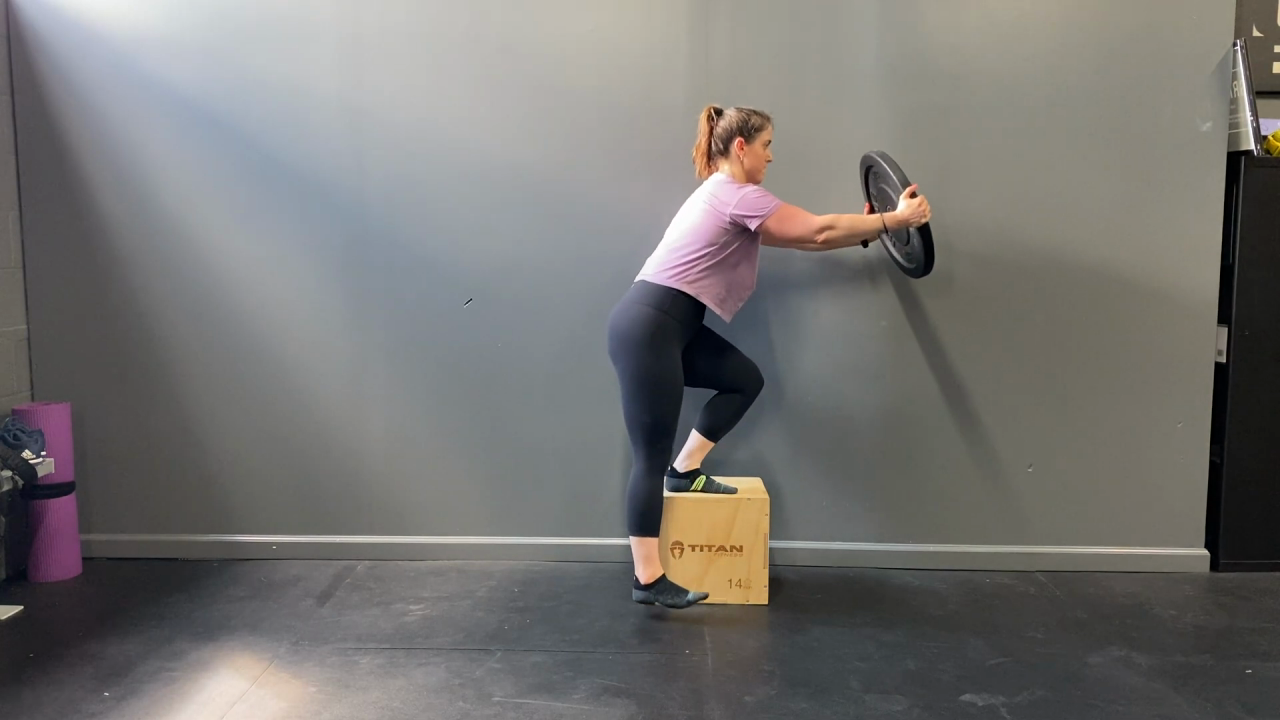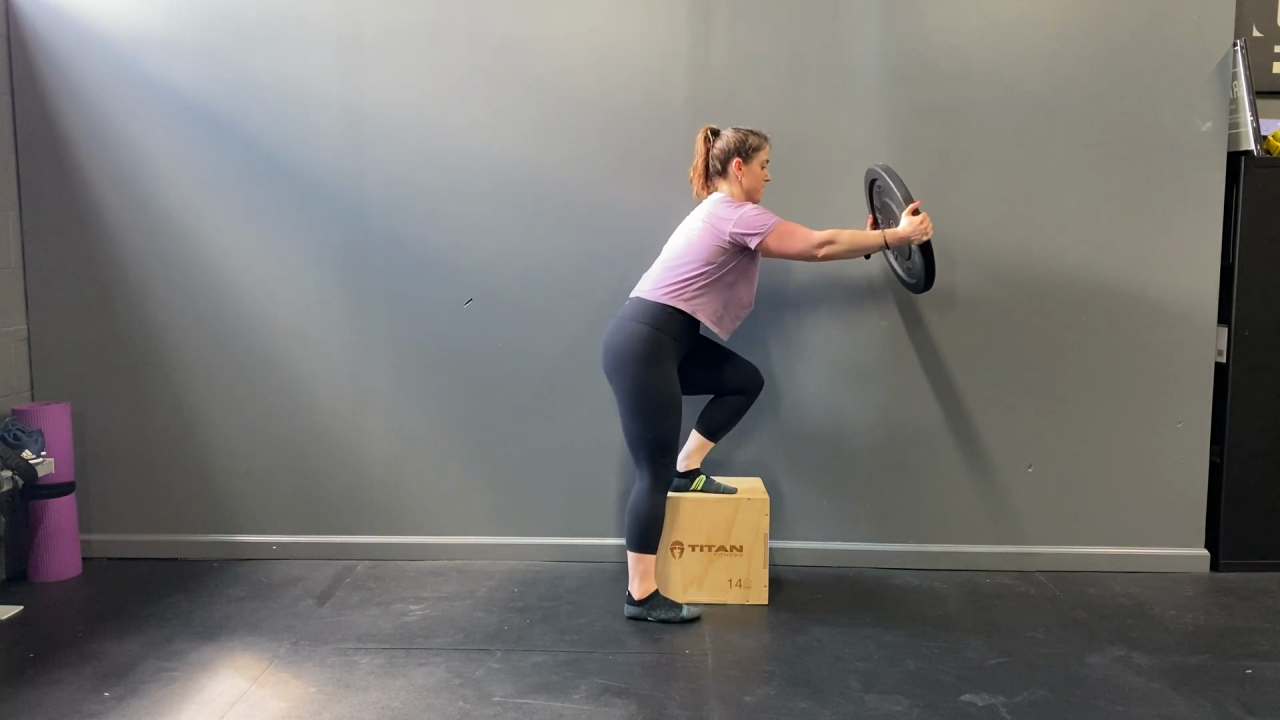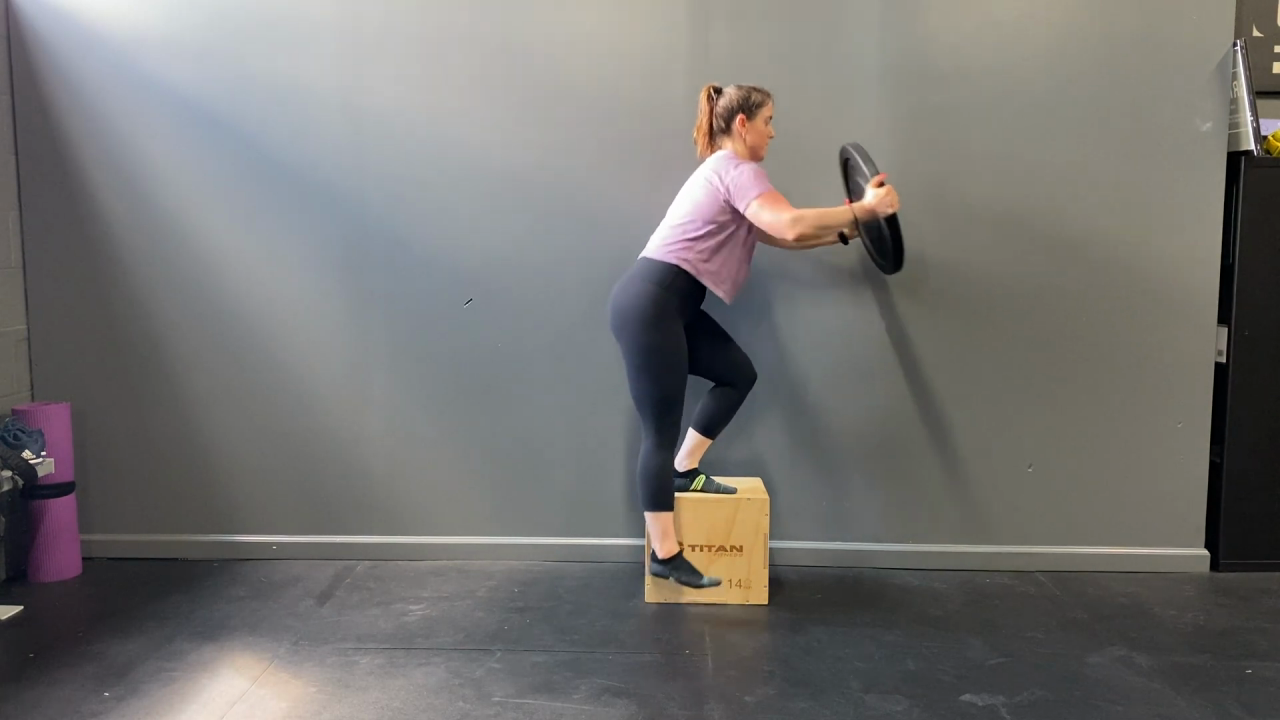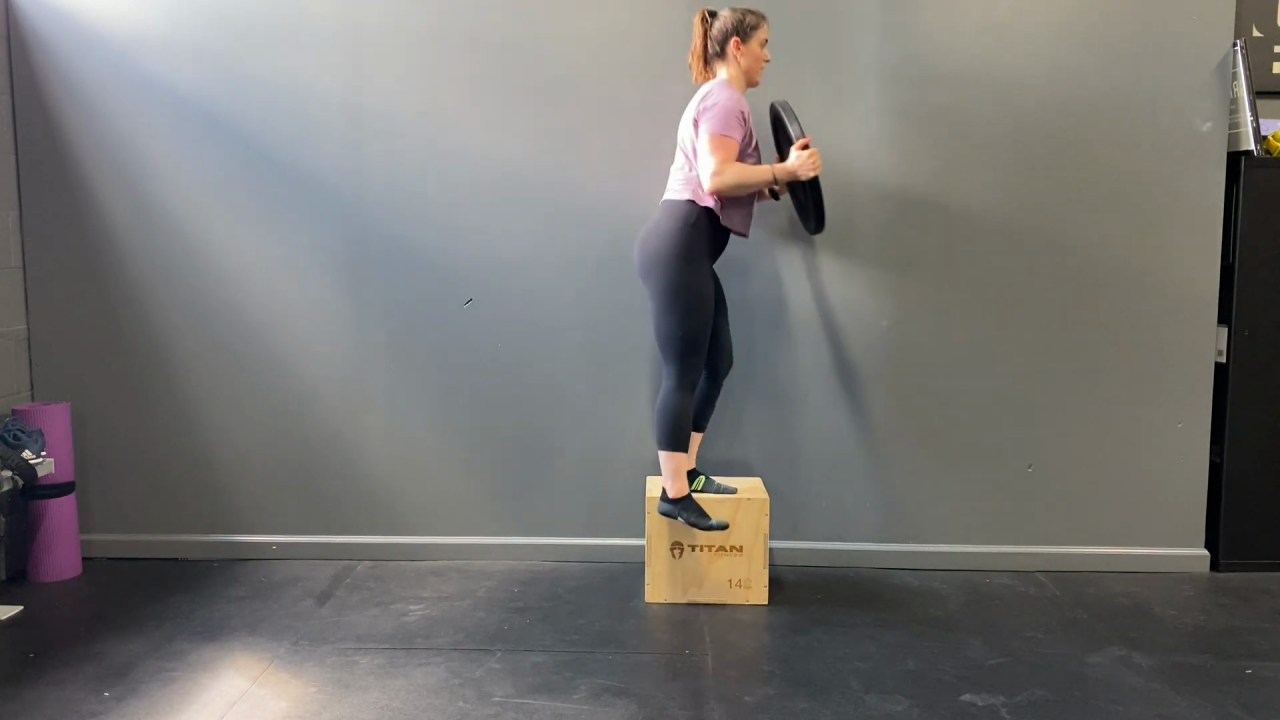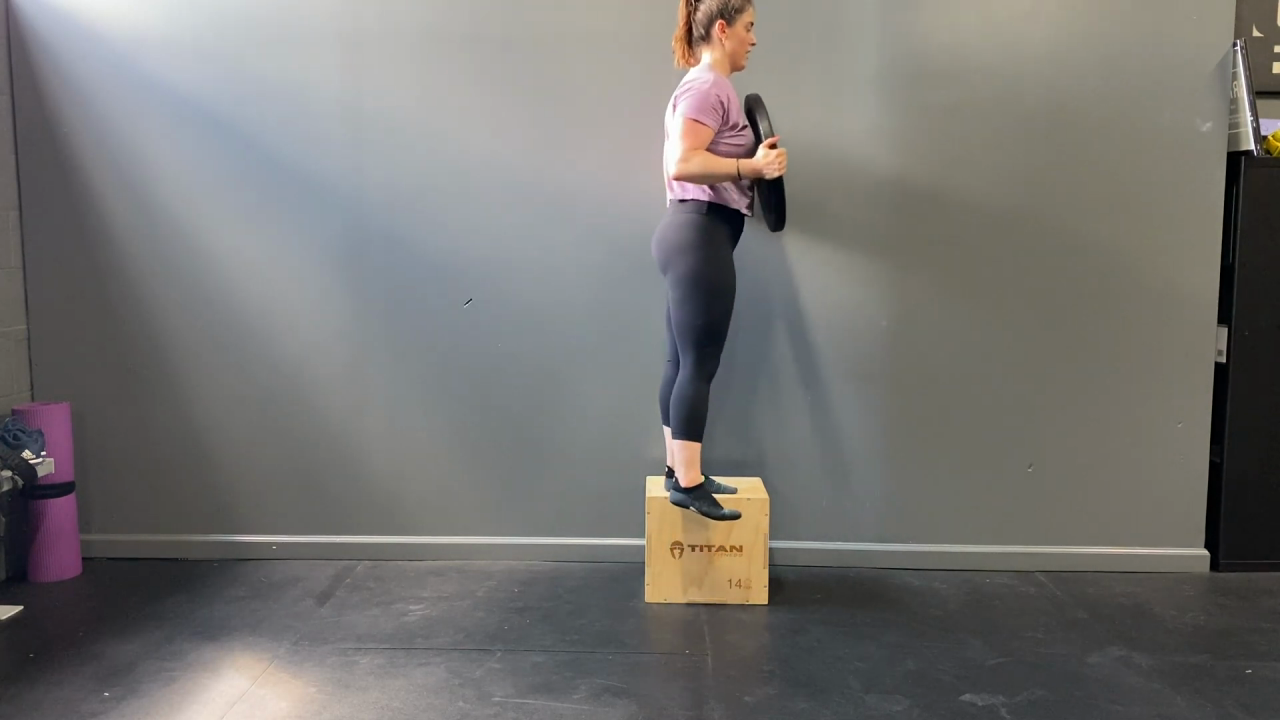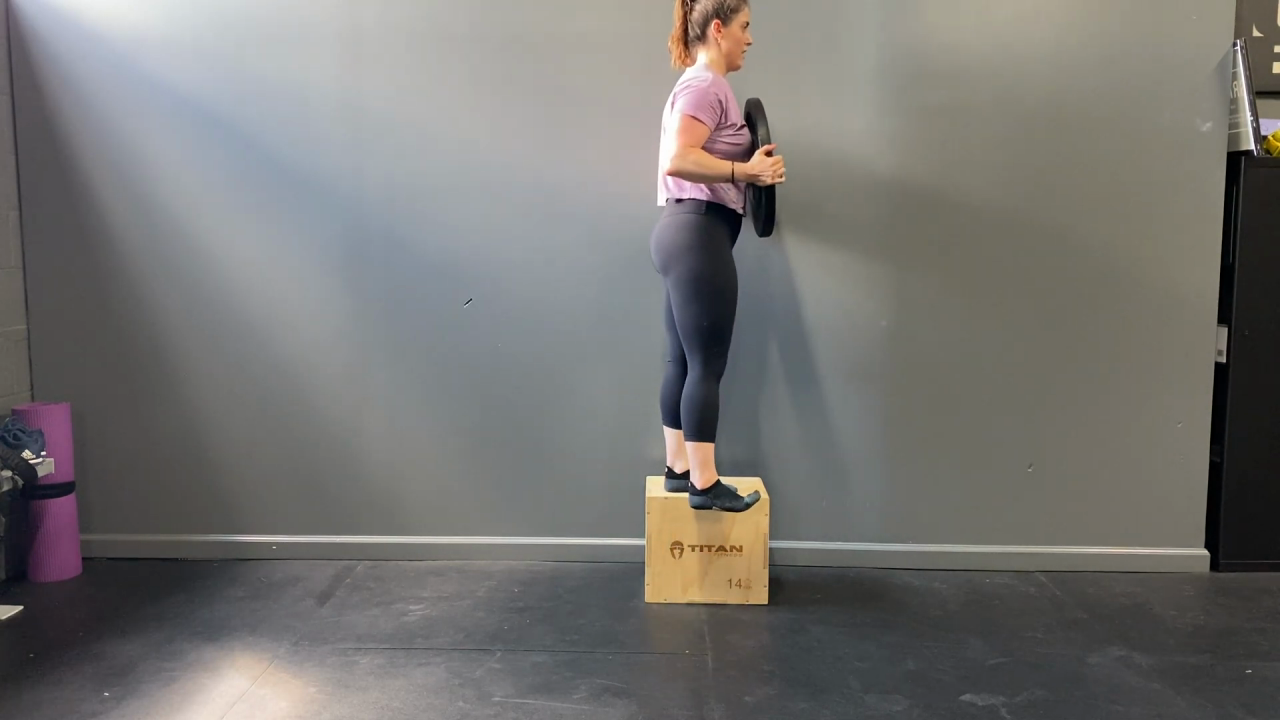
dt=0.4s
person 1, frame 1
left shoulder: (722, 195)
right shoulder: (738, 196)
left elbow: (799, 239)
right elbow: (817, 230)
left wrist: (863, 233)
right wrist: (895, 220)
left hip: (663, 323)
right hip: (647, 328)
left knee: (745, 379)
right knee: (651, 457)
left ankle: (685, 470)
right ankle: (649, 579)
person 1, frame 2
left shoulder: (721, 213)
right shoulder: (736, 216)
left elbow: (807, 246)
right elbow: (818, 246)
left wrist: (869, 241)
right wrist: (896, 237)
left hip: (659, 339)
right hip: (642, 345)
left knee: (745, 380)
right knee: (654, 473)
left ankle: (686, 469)
right ankle: (642, 595)
person 1, frame 3
left shoulder: (723, 172)
right shoulder: (736, 172)
left elbow: (778, 235)
right elbow: (792, 226)
left wrist: (844, 228)
right wrist: (864, 209)
left hip: (667, 304)
right hip: (649, 305)
left knee: (738, 374)
right knee: (662, 431)
left ankle: (683, 469)
right ankle: (665, 553)
person 1, frame 4
left shoulder: (721, 101)
right shoulder: (723, 100)
left elbow: (733, 188)
right elbow: (717, 179)
left wrist: (781, 181)
right wrist: (784, 169)
left hip: (687, 250)
right hip: (677, 247)
left knee: (715, 364)
right knee: (684, 374)
left ankle: (687, 473)
right ankle: (674, 493)
person 1, frame 5
left shoulder: (712, 88)
right shoulder: (705, 86)
right elbow: (682, 164)
left wrist: (755, 167)
right wrist: (751, 167)
left hip: (694, 235)
right hip: (698, 236)
left knee: (684, 362)
right knee: (699, 366)
left ankle: (680, 471)
right ankle: (689, 484)
person 1, frame 6
left shoulder: (705, 87)
right shoulder: (704, 86)
right elbow: (678, 160)
left wrist: (752, 169)
right wrist: (748, 171)
left hip: (688, 234)
right hip: (697, 235)
left knee: (685, 362)
right knee: (706, 366)
left ankle: (679, 469)
right ankle: (705, 485)
